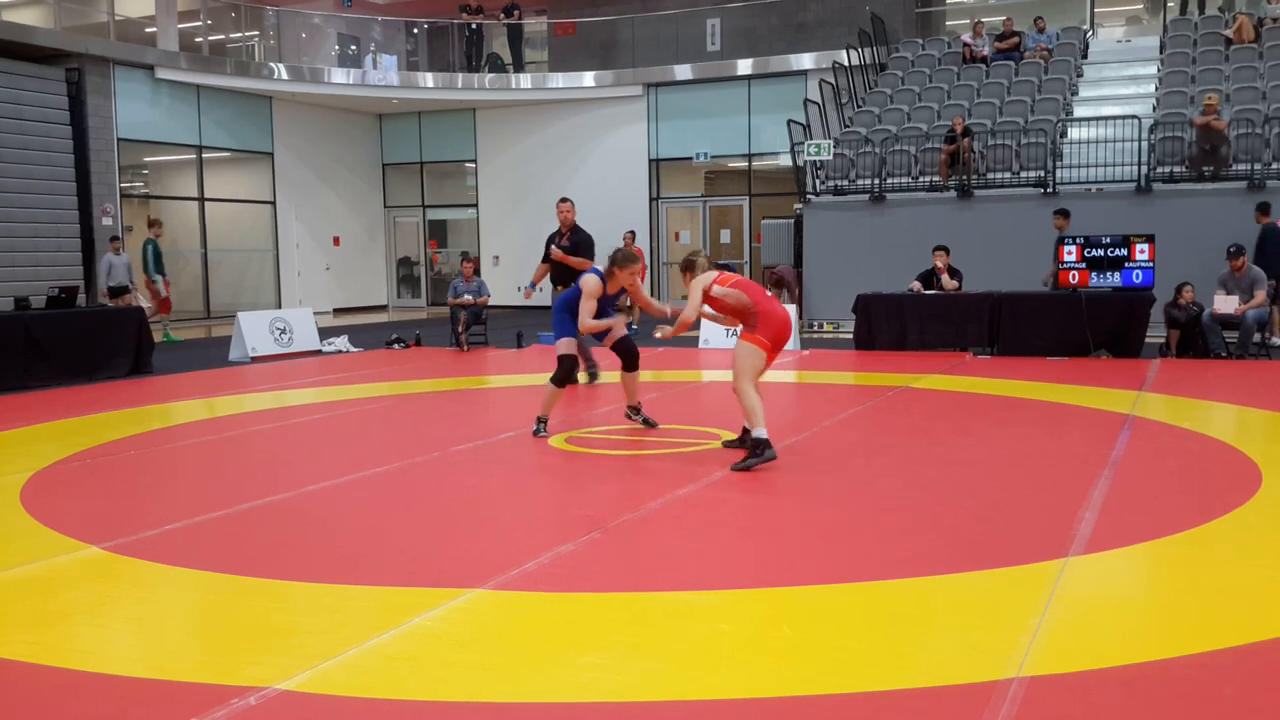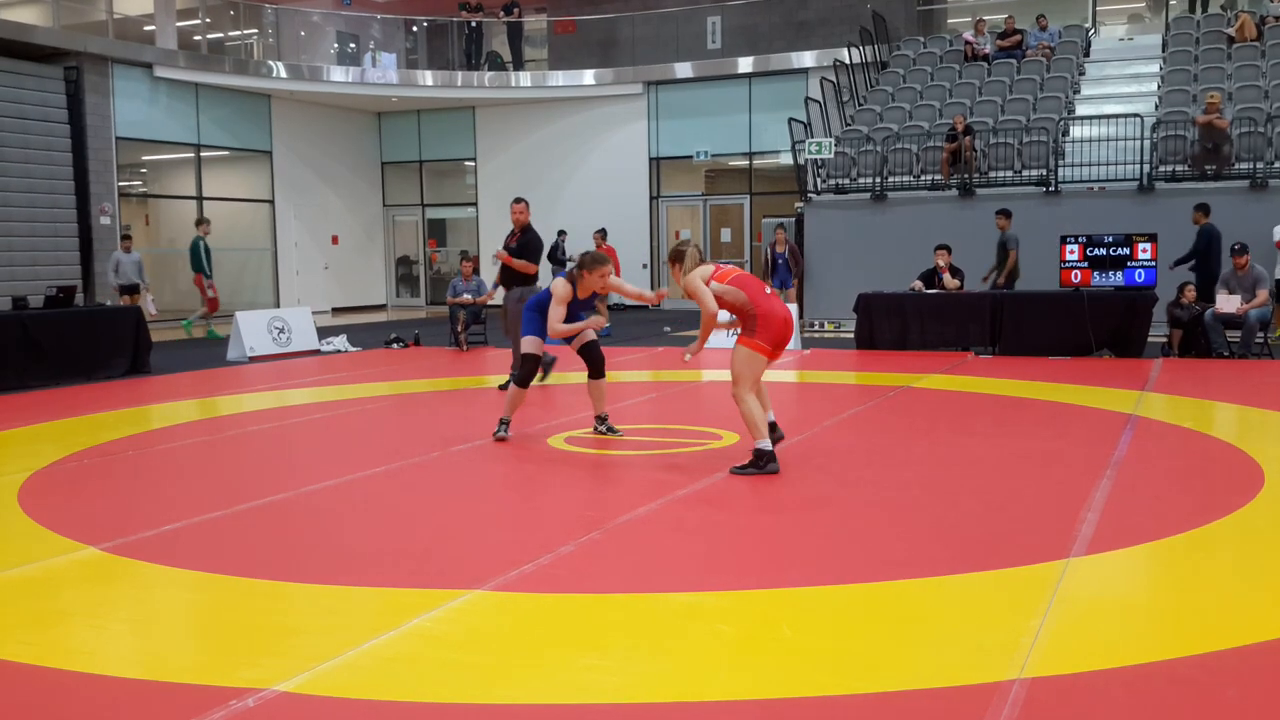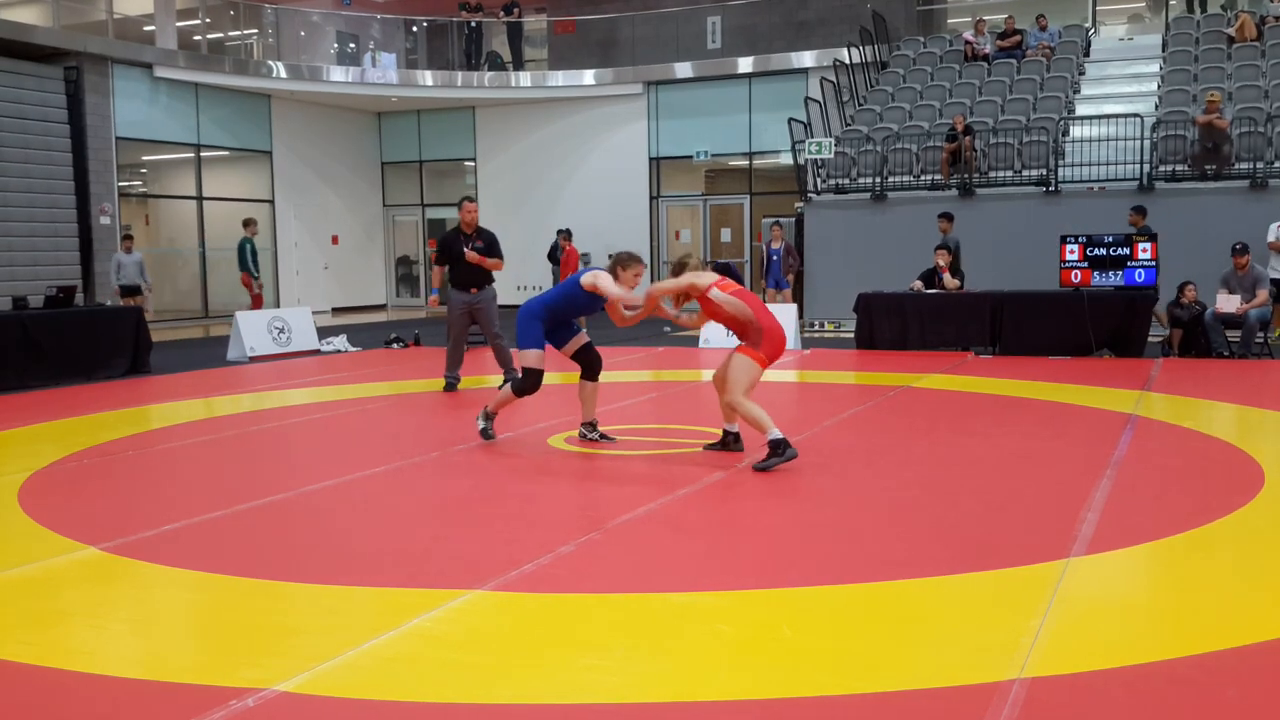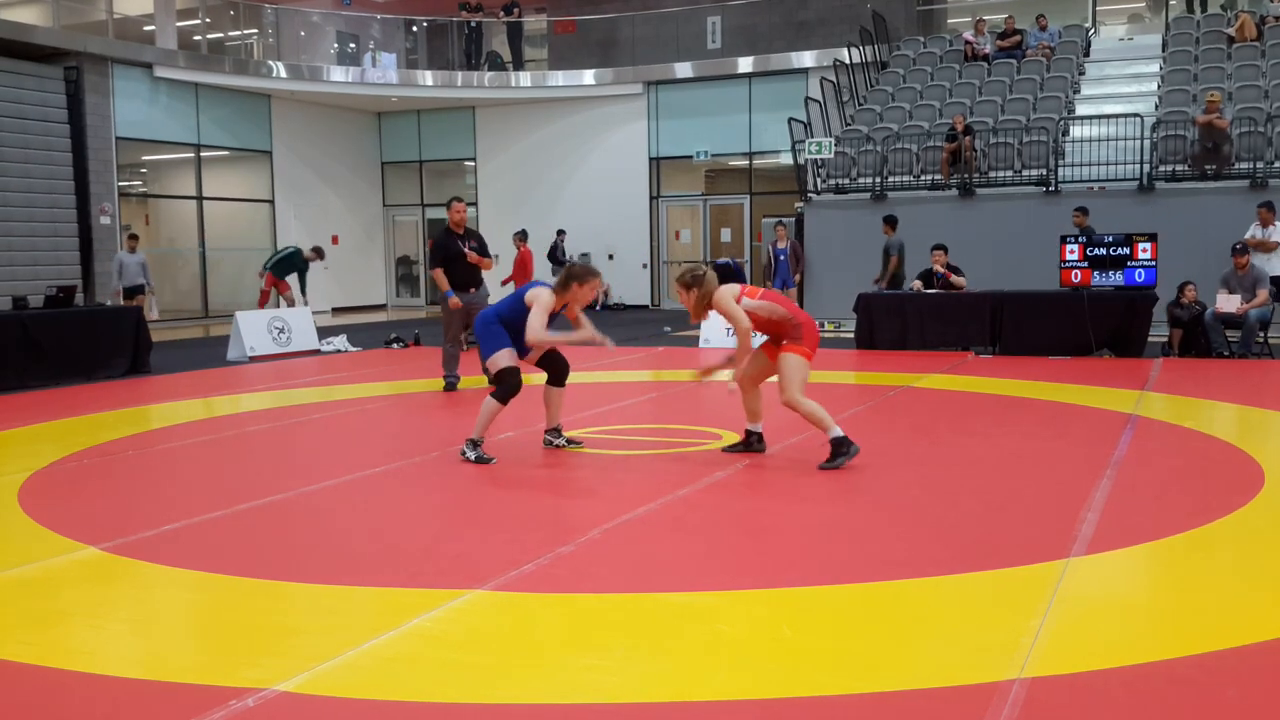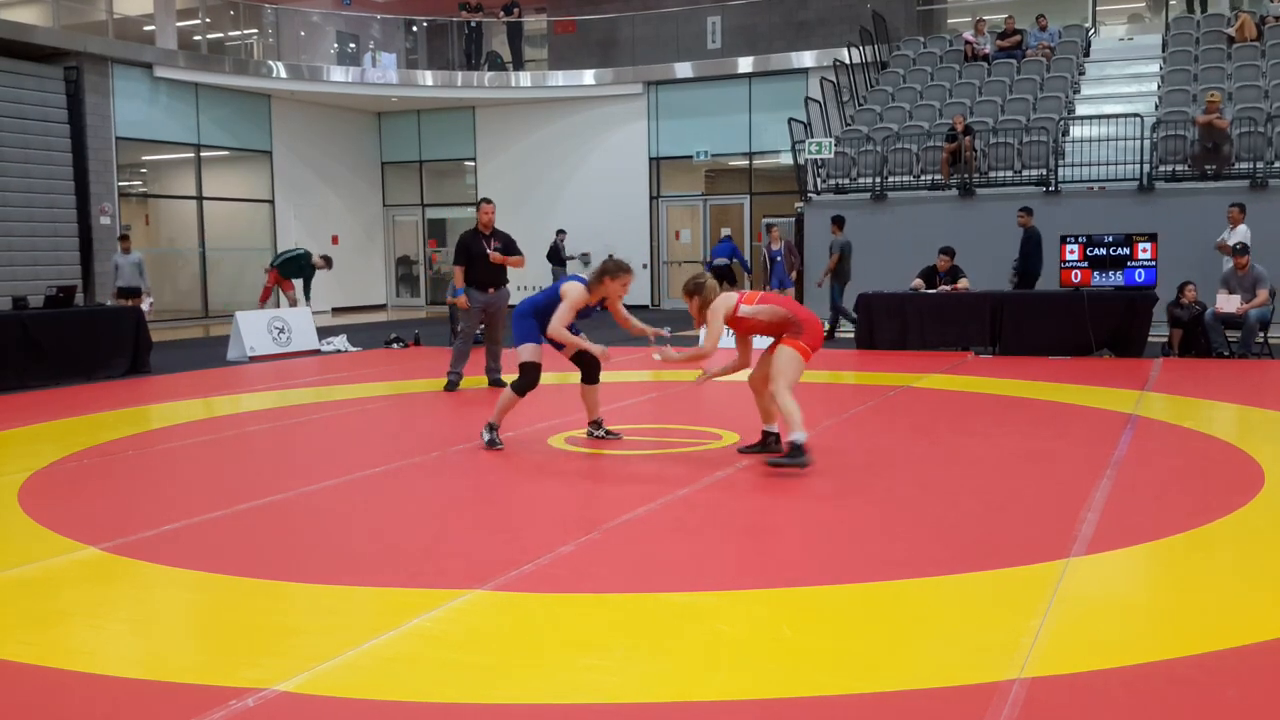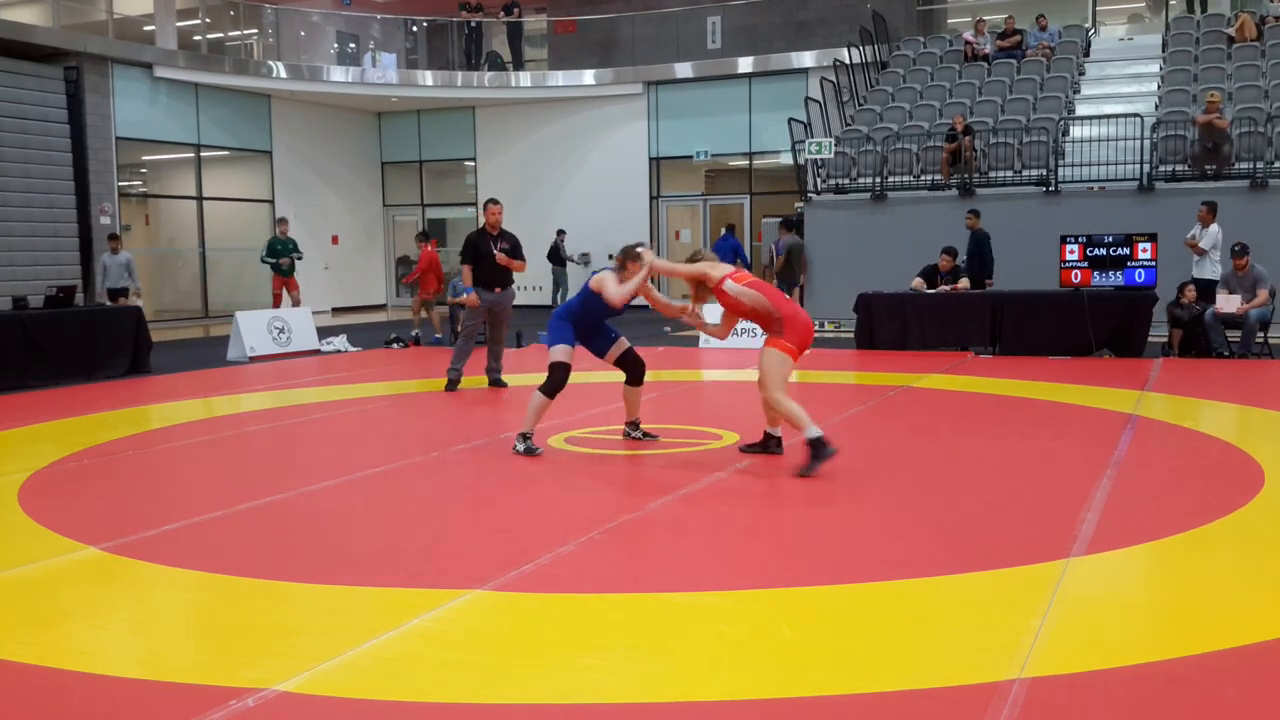
dt=0.7s
person 1, frame 1
left shoulder: (698, 282)
right shoulder: (723, 278)
left elbow: (688, 319)
left wrist: (671, 331)
right wrist: (709, 315)
left hip: (764, 321)
right hip: (779, 319)
left knee: (742, 385)
right knee: (747, 380)
left ankle: (761, 445)
right ankle: (750, 434)
person 1, frame 2
left shoulder: (692, 278)
right shoulder: (717, 271)
left elbow: (711, 310)
left wrist: (699, 344)
right wrist: (730, 324)
left hip: (763, 321)
right hip: (781, 316)
left knee: (742, 392)
right knee: (749, 381)
left ankle: (765, 456)
right ankle: (770, 428)
person 1, frame 3
left shoulder: (694, 279)
right shoulder: (715, 288)
left elbow: (654, 290)
right elbow: (696, 322)
left wrist: (647, 307)
right wrist: (669, 313)
left hip: (763, 335)
right hip: (768, 333)
left knee: (733, 399)
right knee: (720, 381)
left ankle: (781, 446)
right ankle: (731, 437)
person 1, frame 4
left shoulder: (721, 296)
right shoulder: (728, 300)
left elbow: (746, 327)
right elbow: (745, 345)
left wrist: (737, 365)
right wrist: (717, 366)
left hip: (799, 330)
right hip: (786, 334)
left knee: (791, 397)
right knee: (746, 379)
left ankle: (842, 444)
right ankle: (754, 438)
person 1, frame 5
left shoulder: (717, 305)
right shoulder: (736, 314)
left elbow: (707, 349)
right elbow: (744, 360)
left wrist: (676, 357)
right wrist: (714, 373)
left hip: (803, 328)
right hip: (796, 329)
left knee: (777, 389)
right knee: (757, 381)
left ankle: (797, 449)
right ankle: (771, 439)
person 1, frame 6
left shoulder: (711, 270)
right shoulder: (732, 299)
left elbow: (664, 267)
right elbow: (723, 332)
left wrist: (648, 262)
right wrist: (698, 324)
left hip: (788, 325)
right hip: (795, 323)
left knee: (772, 394)
right knee: (767, 385)
left ankle: (818, 445)
right ankle: (773, 439)
person 2, frame 1
left shoulder: (630, 280)
right shoulder: (593, 281)
left elbow: (649, 305)
right elbow: (583, 326)
left wrist: (666, 310)
right wrist: (614, 322)
left hip: (600, 312)
right hip: (566, 313)
left knee: (630, 354)
right knee: (567, 367)
left ankle: (634, 410)
right ankle: (541, 421)
person 2, frame 2
left shoulder: (605, 280)
right shoulder: (564, 285)
left elbow: (635, 293)
right elbow: (553, 330)
left wrist: (653, 296)
right wrist: (585, 324)
left hip: (569, 315)
right hip: (537, 314)
left knee: (596, 360)
right knee: (529, 368)
left ankle: (601, 421)
right ankle: (504, 422)
person 2, frame 3
left shoulder: (609, 287)
right shoulder: (602, 278)
left elbow: (622, 320)
right elbow: (618, 295)
left wrist: (646, 313)
left hip: (556, 320)
right hip: (532, 315)
left knee: (592, 363)
right knee: (531, 380)
left ankle: (588, 428)
right ankle: (488, 414)
person 2, frame 4
left shoulder: (566, 295)
right shoulder: (546, 297)
left elbow: (576, 317)
right elbow: (533, 337)
left wrist: (595, 336)
right wrist: (576, 337)
left hip: (512, 328)
right hip: (491, 326)
left knee: (559, 368)
right knee: (511, 383)
left ankle: (552, 433)
right ankle: (472, 444)
person 2, frame 5
left shoulder: (606, 293)
right shoulder: (578, 291)
left elbow: (625, 320)
right elbow: (553, 331)
left wrist: (648, 331)
right wrist: (588, 346)
left hip: (556, 319)
right hip: (528, 316)
left knee: (592, 365)
right knee: (530, 377)
left ankle: (595, 425)
right ankle: (491, 427)
person 2, frame 6
left shoulder: (637, 282)
right shoulder: (607, 277)
left elbow: (666, 308)
right elbow: (617, 300)
left wrist: (684, 308)
right wrist: (643, 273)
left hip: (593, 326)
right hip: (565, 322)
left knee: (636, 367)
right knee: (558, 378)
left ankle: (632, 427)
right ankle: (523, 438)
person 3, frame 1
left shoulder: (582, 237)
right shoulder: (552, 237)
left elbow: (587, 264)
right elbow: (545, 265)
left wrist: (563, 257)
right wrist: (532, 285)
right hip: (557, 291)
left ankle: (591, 367)
person 3, frame 2
left shoulder: (532, 238)
right shoulder: (511, 235)
left elbow: (531, 268)
left wrist: (508, 258)
right wrist: (495, 284)
left hip: (523, 292)
right hip: (510, 291)
left knee: (517, 335)
right knee: (513, 333)
left ankle: (517, 377)
right ankle: (545, 359)
person 3, frame 3
left shoulder: (488, 236)
right shoulder: (448, 238)
left elbow: (499, 265)
right elbow: (439, 266)
left wrist: (480, 259)
right wrist: (434, 291)
left hip: (484, 293)
right hip: (458, 295)
left knee: (494, 335)
right knee: (455, 339)
left ankle: (511, 374)
right ankle: (451, 378)
person 3, frame 4
left shoulder: (476, 236)
right shoulder: (440, 239)
left elbow: (489, 264)
right elbow: (437, 271)
left wrist: (478, 259)
right wrist: (449, 295)
left hip: (478, 293)
right hip: (454, 295)
right knee: (452, 339)
right ankle: (451, 378)
person 3, frame 5
left shoulder: (504, 238)
right shoulder: (466, 238)
left elbow: (521, 261)
right elbow: (458, 268)
left wrist: (503, 259)
right wrist: (460, 292)
left hip: (499, 293)
right hip: (474, 293)
left knee: (495, 338)
right knee: (464, 335)
left ankle: (494, 375)
right ankle: (454, 376)
person 3, frame 6
left shoulder: (511, 239)
right shoulder: (474, 238)
left elbow: (522, 266)
right elbow: (466, 267)
left wrist: (508, 261)
right wrist: (469, 291)
left hip: (504, 294)
right hip: (480, 293)
left knee: (498, 337)
right knee: (468, 333)
left ankle: (494, 375)
right ankle: (454, 374)
